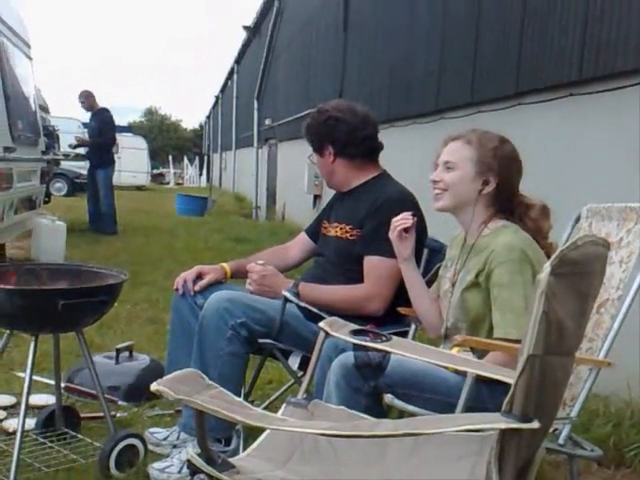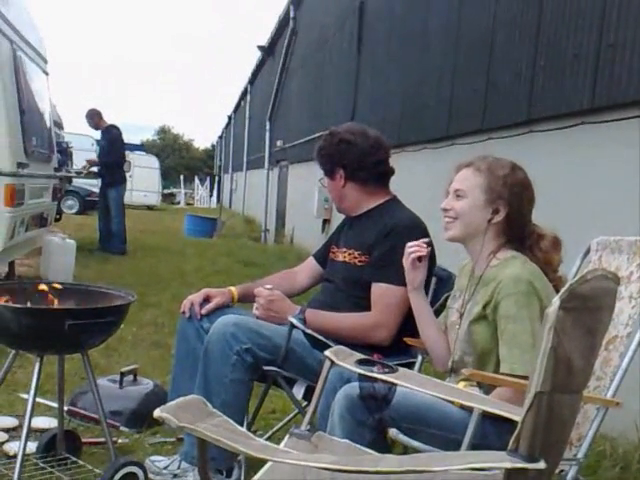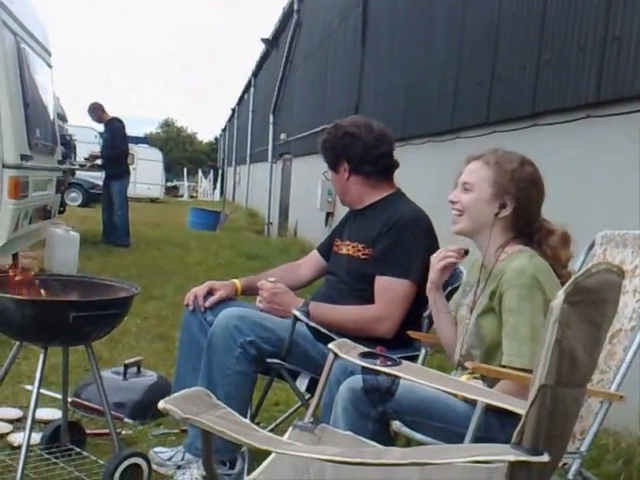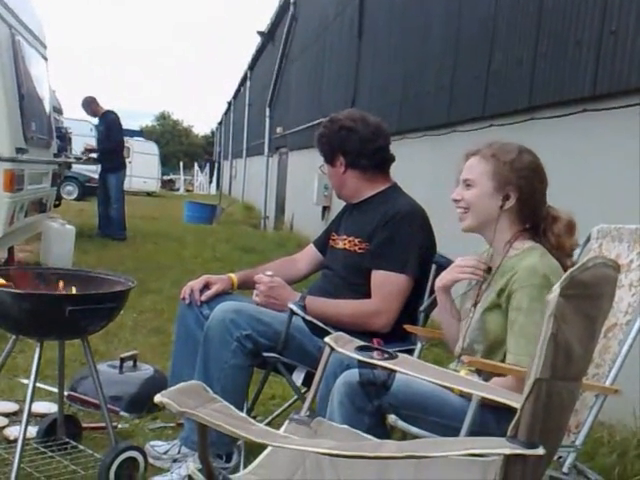
dt=0.4s
person 1, frame 1
left shoulder: (391, 203)
right shoulder: (343, 198)
left elbow: (374, 300)
right elbow: (292, 250)
left wrist: (289, 289)
right wrist: (226, 269)
right hip: (310, 307)
left knee: (225, 308)
right knee: (194, 292)
left ankle: (211, 440)
right ankle: (190, 419)
person 1, frame 2
left shoulder: (400, 229)
right shoulder: (352, 224)
left elbow: (381, 328)
right elbow: (299, 276)
left wrist: (296, 315)
right wrist: (232, 292)
right hip: (315, 335)
left knee: (231, 333)
right knee: (200, 316)
right ankle: (193, 444)
person 1, frame 3
left shoulder: (405, 222)
right shoulder: (357, 217)
left elbow: (384, 321)
right elbow: (304, 268)
left wrist: (299, 308)
right wrist: (237, 285)
right hip: (319, 327)
left knee: (234, 325)
right knee: (203, 310)
right ankle: (197, 438)
person 1, frame 4
left shoulder: (401, 217)
right shoulder: (353, 211)
left elbow: (380, 315)
right elbow: (300, 262)
left wrist: (296, 301)
right wrist: (233, 278)
right hip: (314, 321)
left knee: (231, 320)
right knee: (200, 303)
right ankle: (192, 430)
person 2, frame 1
left shoulder: (508, 248)
right shoulder: (461, 241)
left elbow: (511, 359)
right elbow: (437, 327)
left wrist: (441, 372)
right wrist: (405, 260)
left hip: (495, 389)
right hip: (459, 369)
left knee: (352, 368)
right knee: (339, 348)
person 2, frame 2
left shoulder: (515, 280)
right shoulder: (470, 271)
left elbow: (518, 394)
right elbow: (444, 359)
left wrist: (456, 406)
right wrist: (415, 289)
left hip: (500, 426)
right hip: (468, 403)
left knee: (356, 399)
right knee: (345, 378)
person 2, frame 3
left shoulder: (521, 271)
right shoulder: (483, 266)
left elbow: (520, 388)
right elbow: (458, 353)
left wrist: (457, 399)
right wrist: (434, 288)
left hip: (506, 419)
right hip: (475, 399)
left knee: (360, 391)
person 2, frame 4
left shoulder: (531, 270)
right shoulder: (490, 260)
left elbow: (520, 385)
right elbow: (464, 347)
left wrist: (451, 390)
right wrist: (442, 291)
left hip: (502, 414)
left knee: (356, 386)
person 3, frame 1
left shoulder: (106, 117)
right shoulder: (93, 117)
left elbow: (110, 141)
left wrist: (88, 141)
right wrist: (81, 143)
left hip: (104, 164)
right hip: (94, 163)
left knee: (105, 196)
right knee: (92, 196)
left ankle: (110, 227)
right ankle: (95, 225)
person 3, frame 2
left shoulder: (114, 134)
right shoulder: (104, 134)
left elbow: (119, 159)
left wrist: (98, 162)
right wrist: (94, 163)
left hip: (116, 182)
right hip: (106, 181)
left knee: (116, 215)
right knee: (103, 214)
left ankle: (119, 247)
right ankle: (105, 244)
person 3, frame 3
left shoulder: (116, 127)
right shoulder: (108, 127)
left elbow: (122, 152)
left wrist: (100, 155)
right wrist: (99, 155)
left hip: (119, 174)
right hip: (110, 174)
left knee: (119, 208)
right knee: (107, 207)
left ankle: (122, 239)
right ankle: (109, 236)
person 3, frame 4
left shoulder: (111, 119)
right shoulder: (102, 120)
left elbow: (117, 144)
left wrist: (96, 149)
right wrist: (94, 149)
left hip: (115, 167)
right hip: (106, 167)
left knee: (115, 201)
right knee: (103, 200)
left ankle: (118, 233)
right ankle: (105, 229)
